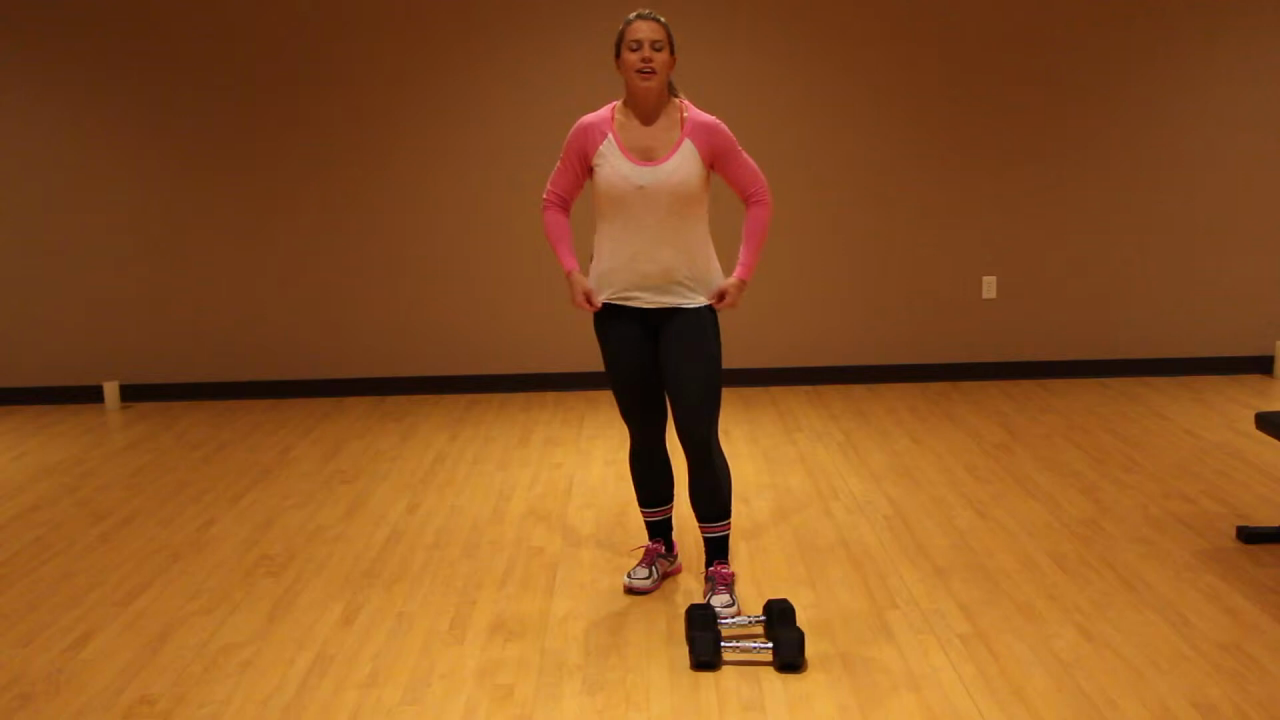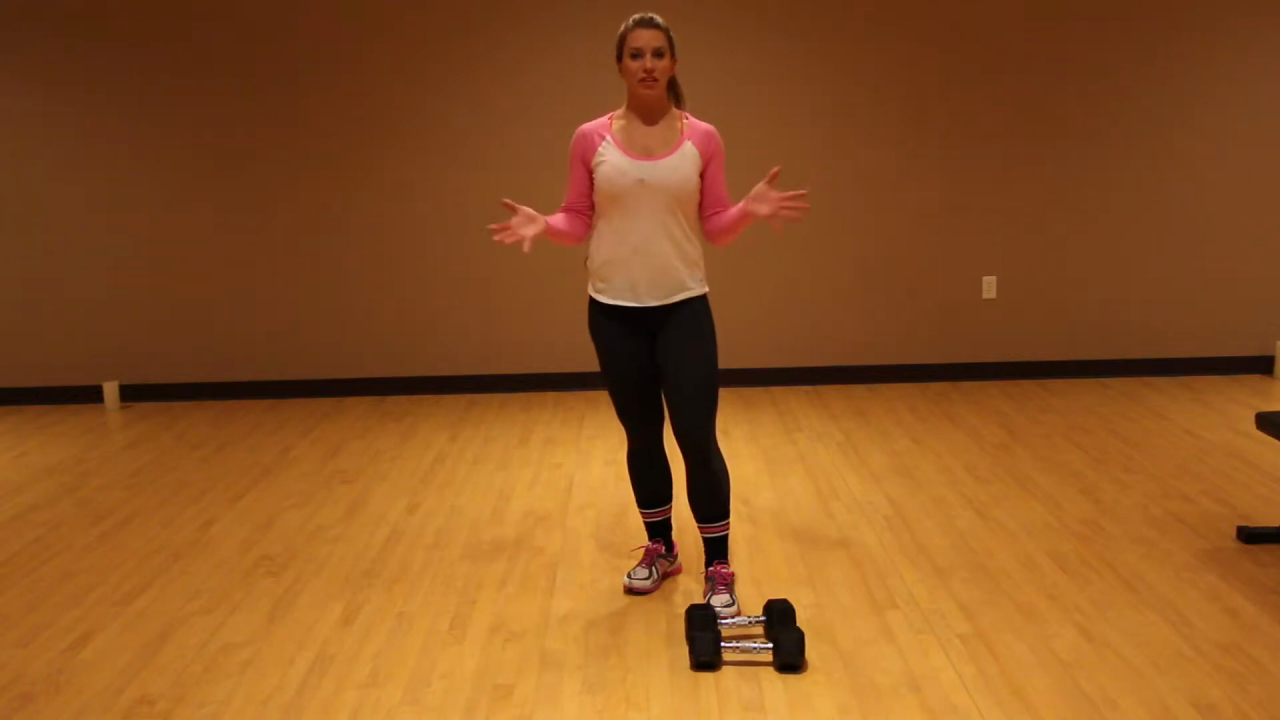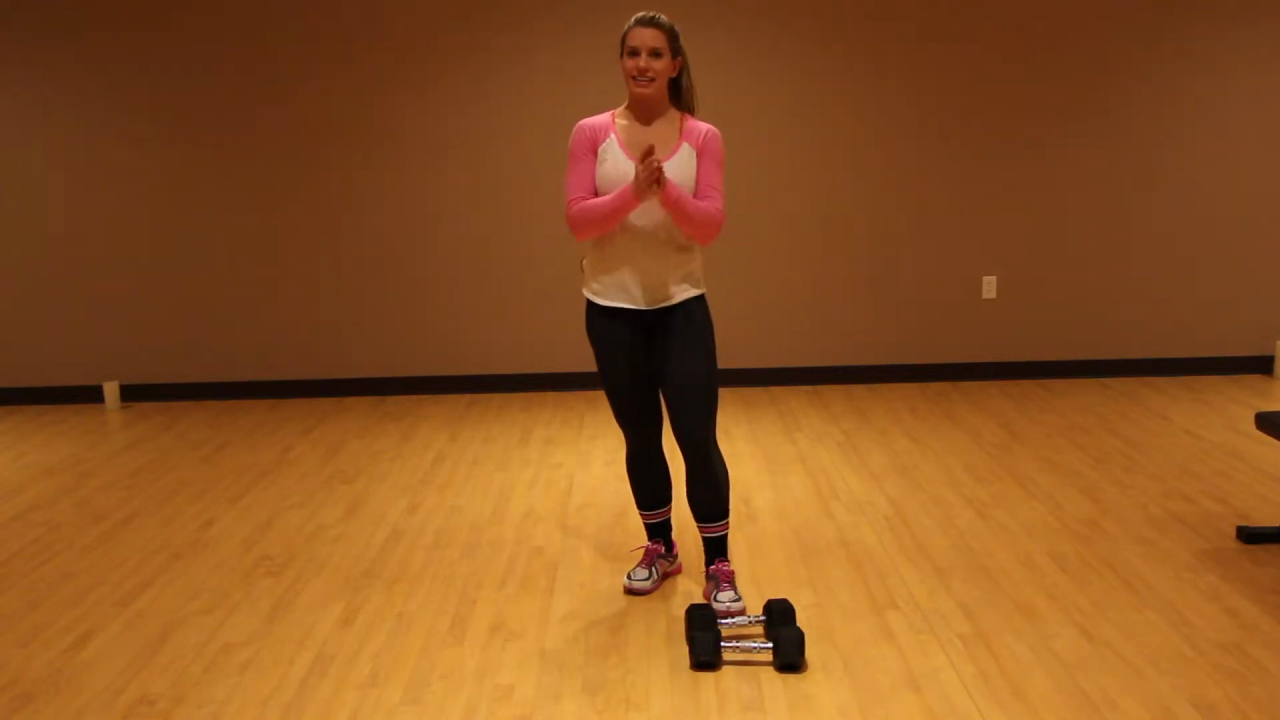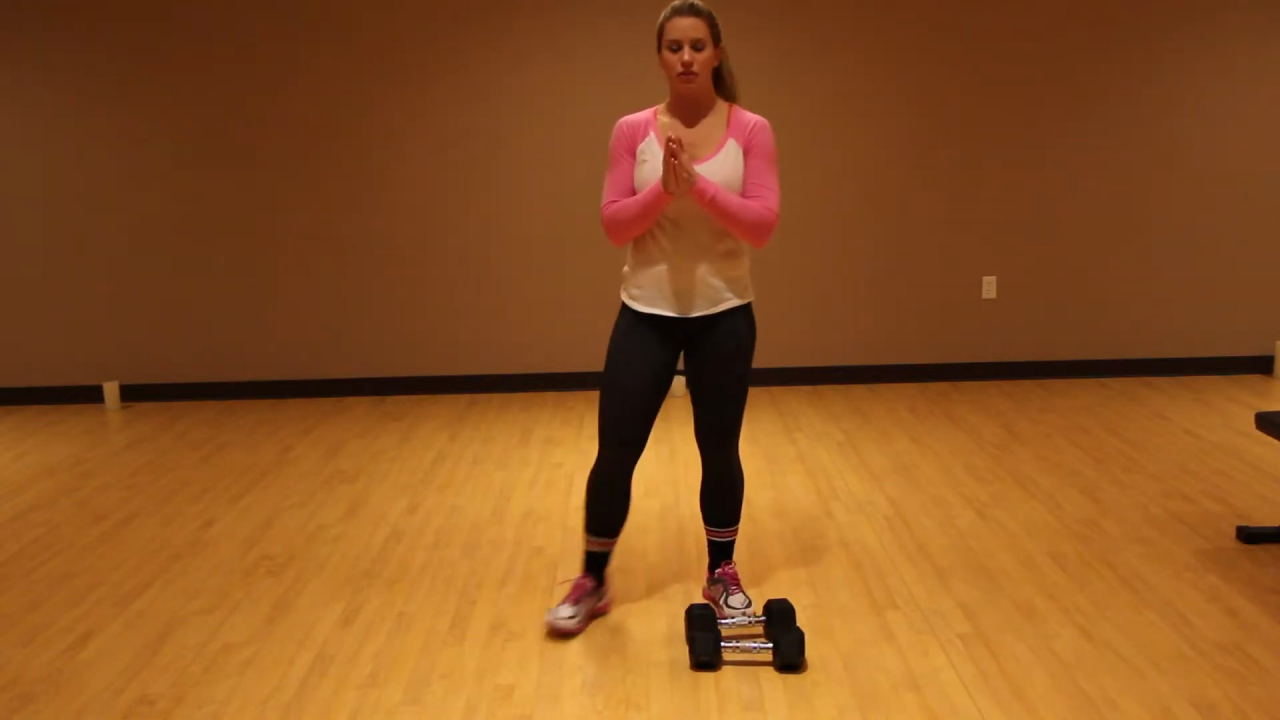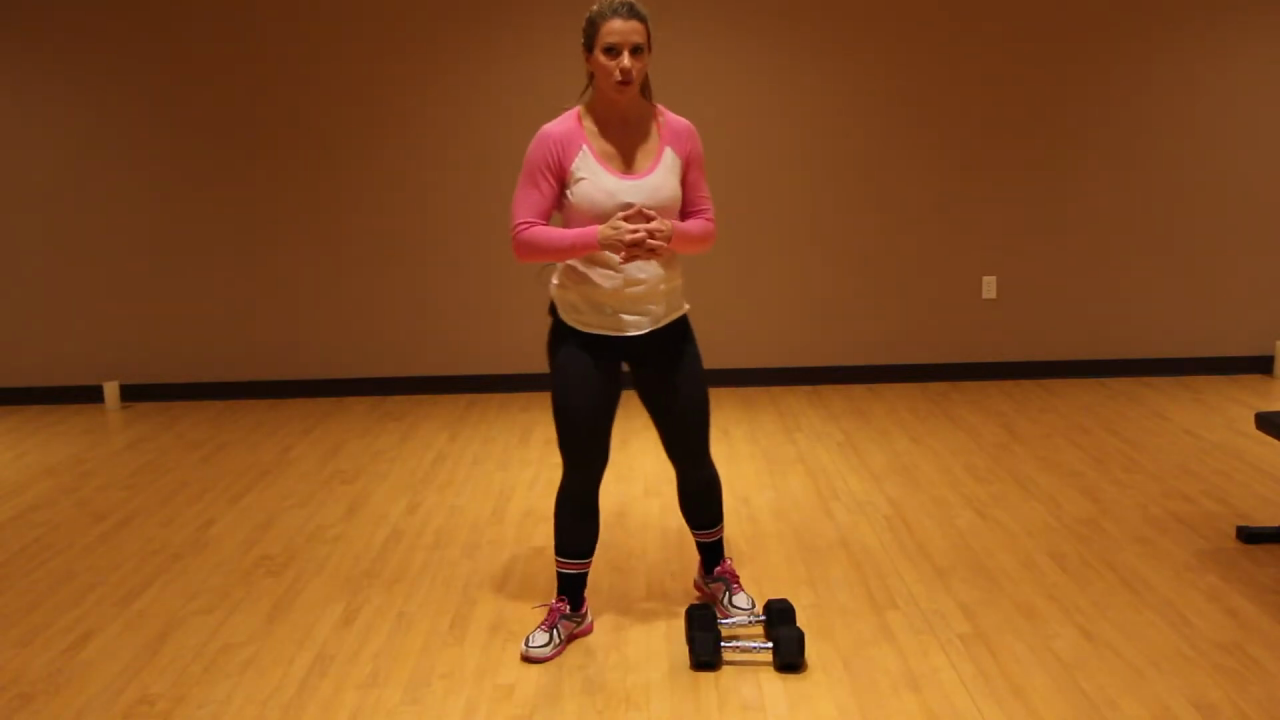
dt=1s
person 1, frame 1
left shoulder: (705, 130)
right shoulder: (590, 131)
left elbow: (758, 196)
right elbow: (554, 202)
left wrist: (741, 273)
right wrist: (572, 271)
left hip: (688, 306)
right hip: (619, 308)
left knee: (700, 437)
right knee: (644, 436)
left ankle: (718, 568)
right ankle: (660, 549)
person 1, frame 2
left shoulder: (702, 138)
right shoulder: (590, 138)
left elbow: (715, 228)
right elbow: (578, 225)
left wrist: (750, 209)
right wrist: (542, 222)
left hip: (683, 307)
right hip: (614, 309)
left knee: (697, 438)
right knee: (642, 436)
left ankle: (718, 568)
right ankle: (660, 549)
person 1, frame 3
left shoulder: (703, 137)
right shoulder: (590, 133)
left elbow: (709, 229)
right elbow: (578, 220)
left wrist: (667, 192)
right wrist: (631, 194)
left hip: (680, 306)
right hip: (612, 307)
left knee: (698, 438)
right knee: (640, 437)
left ankle: (718, 567)
right ankle: (660, 549)
person 1, frame 4
left shoulder: (751, 130)
right shoulder: (632, 131)
left elbow: (763, 225)
right elbow: (614, 225)
left wrist: (697, 184)
right wrist: (663, 186)
left hip: (723, 314)
right hip: (645, 313)
left knee: (719, 451)
right knee: (615, 453)
left ankle: (721, 573)
right ankle: (591, 582)
person 1, frame 5
left shoulder: (679, 133)
right shoulder: (557, 139)
left elbow: (706, 226)
right elbow: (524, 238)
left wrist: (669, 233)
right wrist: (599, 235)
left hip: (664, 325)
right hip: (583, 332)
left knee: (695, 459)
right knee: (582, 472)
left ankle: (715, 571)
right ankle: (569, 608)
